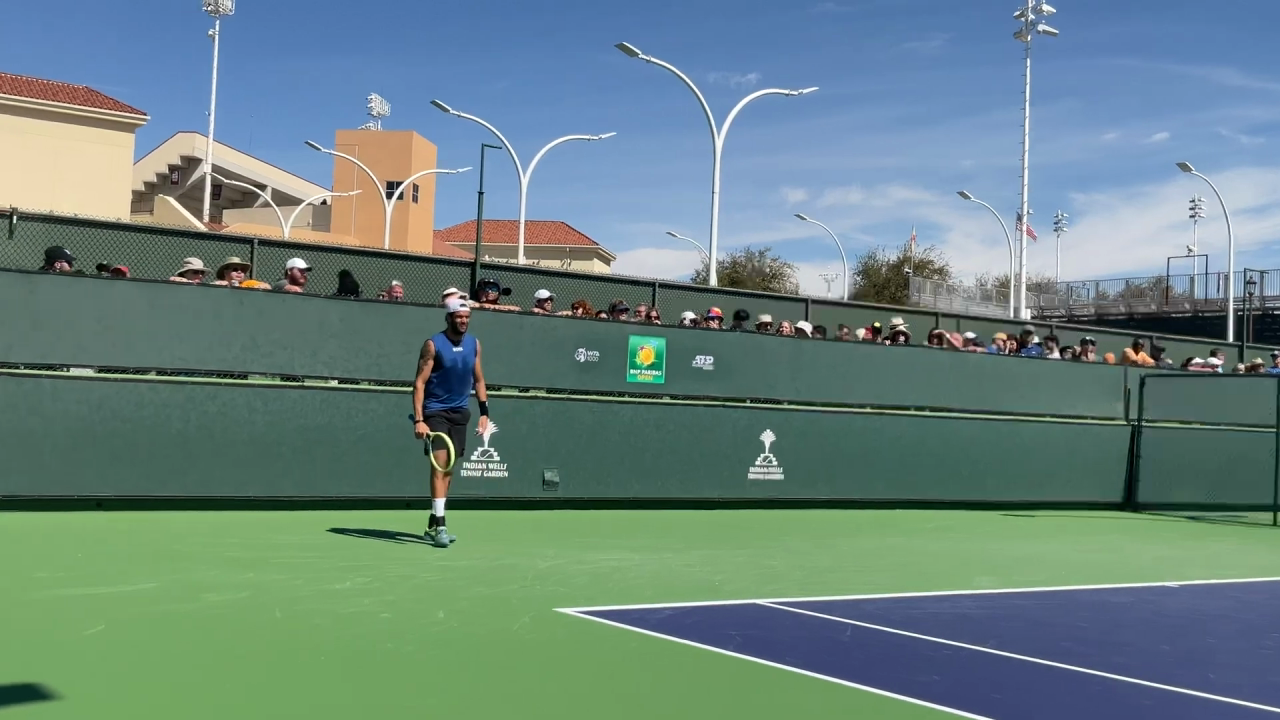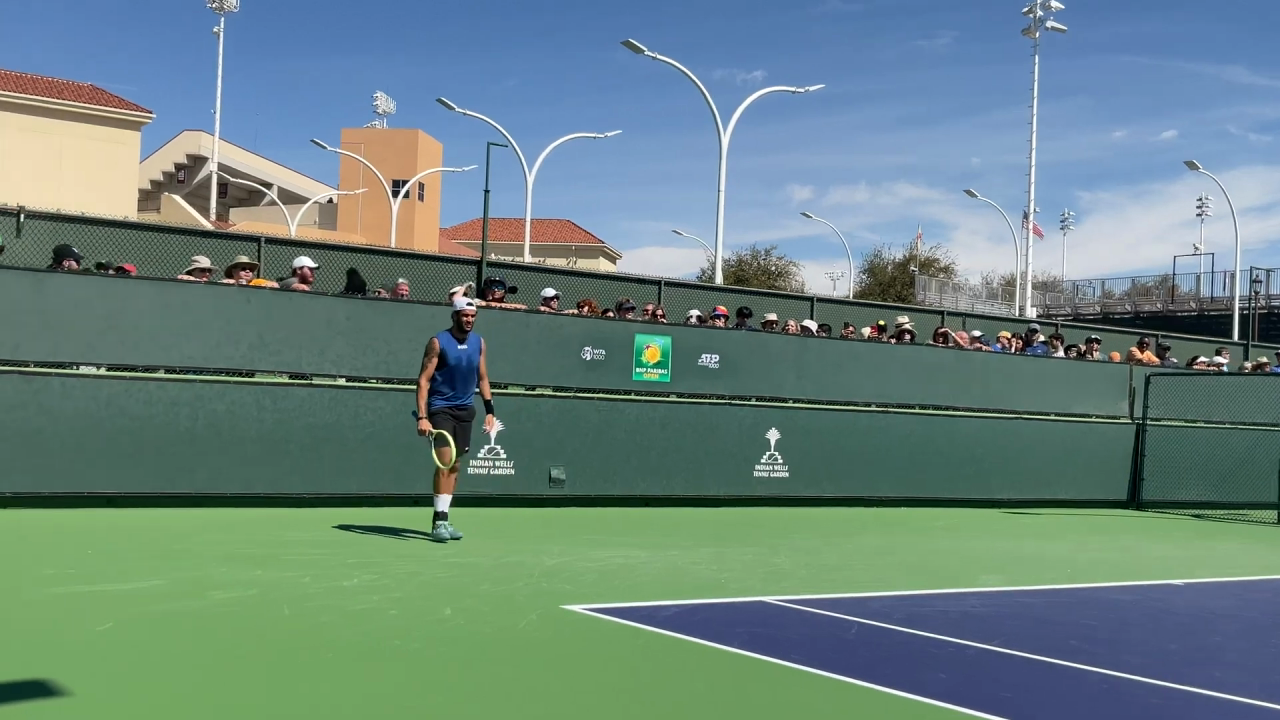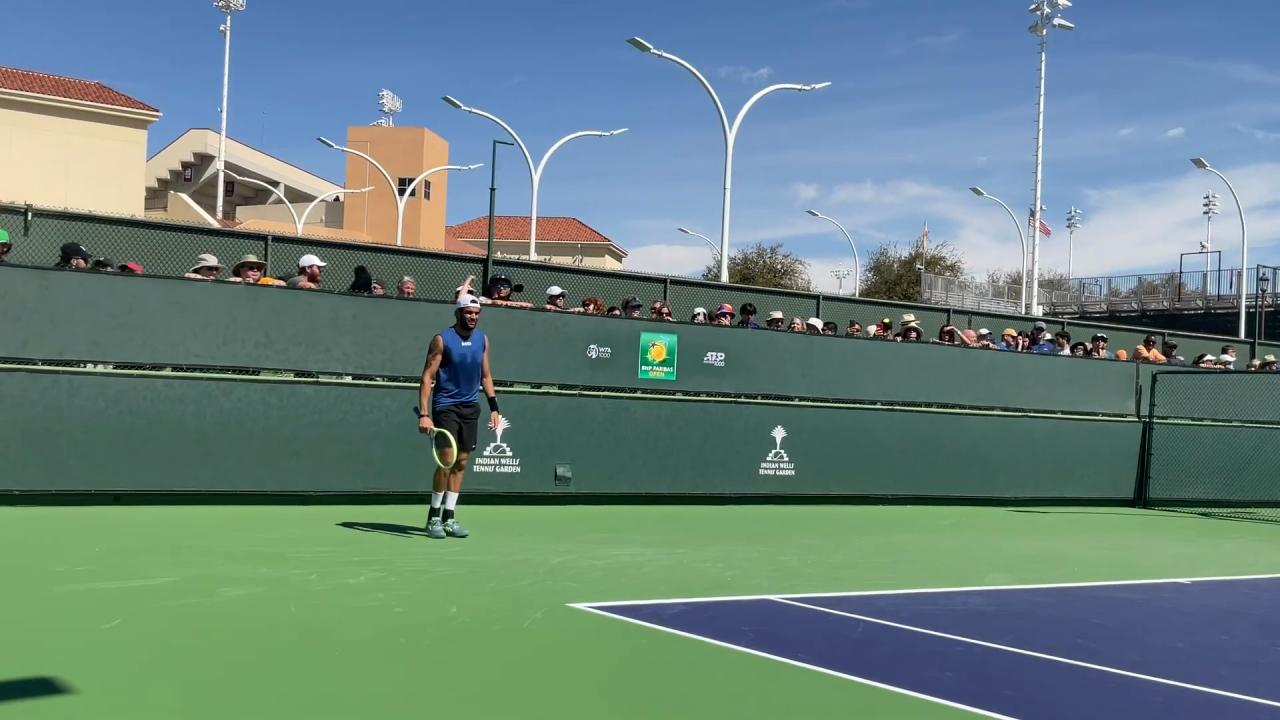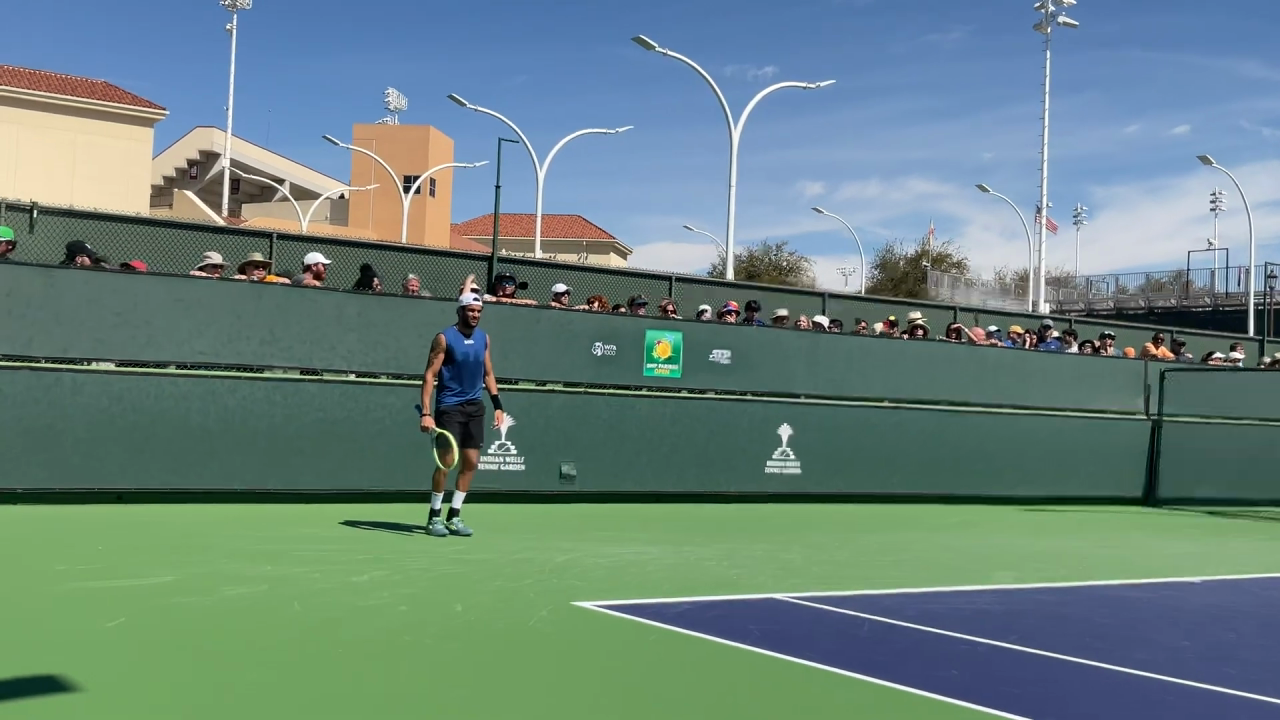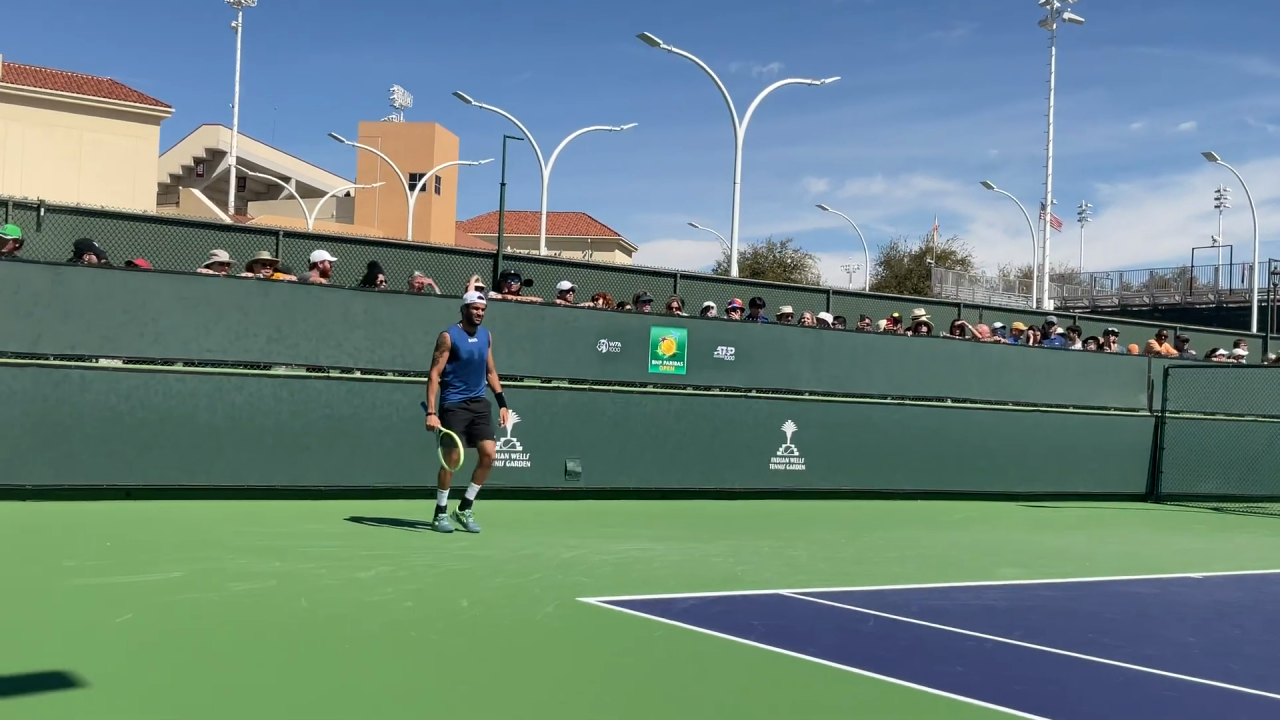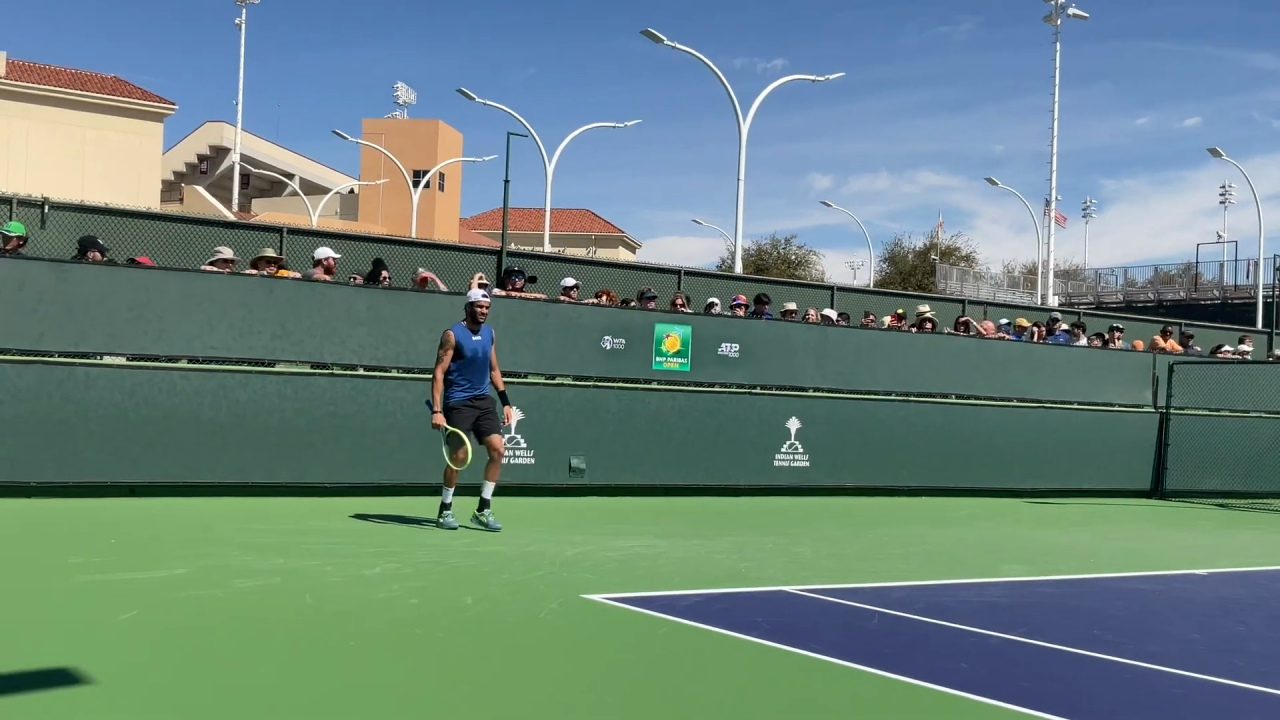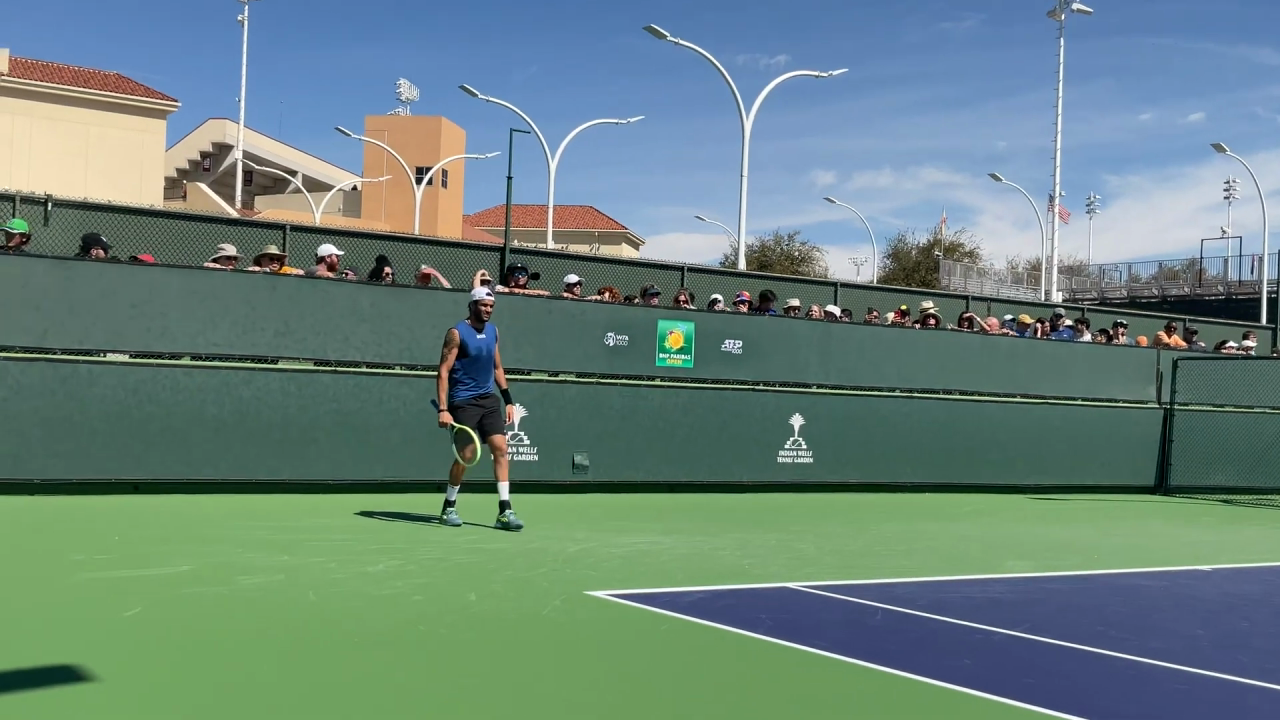
dt=0.1s
person 1, frame 1
left shoulder: (474, 344)
right shoulder: (433, 345)
left elbow: (478, 380)
right elbow: (419, 383)
left wrist: (484, 411)
right wrist: (418, 419)
left hip: (460, 414)
right hip: (436, 412)
left knee: (448, 470)
right knee: (440, 466)
left ankle: (435, 526)
right ankle: (439, 527)
person 1, frame 2
left shoulder: (478, 342)
right shoulder: (438, 342)
left elbow: (482, 378)
right elbow: (423, 380)
left wrist: (489, 409)
right wrist: (422, 416)
left hip: (465, 411)
right hip: (440, 409)
left knee: (454, 466)
right knee: (444, 463)
left ankle: (442, 521)
right ankle: (440, 521)
person 1, frame 3
left shoulder: (482, 340)
right shoulder: (442, 340)
left elbow: (486, 375)
right elbow: (427, 378)
left wrist: (494, 408)
right wrist: (424, 414)
left hip: (470, 409)
right hip: (446, 408)
left knee: (460, 464)
right knee: (446, 461)
left ankle: (447, 519)
right ankle: (434, 518)
person 1, frame 4
left shoulder: (483, 338)
right shoulder: (444, 338)
left elbow: (488, 374)
right elbow: (429, 377)
left wrist: (497, 405)
right wrist: (426, 413)
left hip: (474, 407)
right hip: (449, 408)
left knee: (471, 463)
right knee: (445, 463)
left ankle: (453, 517)
right ankle: (434, 518)
person 1, frame 5
left shoulder: (486, 335)
right shoulder: (448, 337)
right elbow: (434, 375)
left wrist: (502, 403)
right wrist: (431, 412)
left hip: (479, 404)
right hip: (454, 405)
left knee: (489, 456)
right knee: (452, 459)
left ankle: (464, 508)
right ankle: (440, 514)
person 1, frame 6
left shoulder: (489, 333)
right shoulder: (452, 335)
right elbow: (438, 373)
left wrist: (505, 401)
right wrist: (436, 410)
left hip: (484, 401)
right hip: (458, 403)
left knee: (497, 450)
right knee: (458, 457)
left ankle: (484, 509)
right ankle: (445, 511)
person 1, frame 7
left shoulder: (493, 331)
right shoulder: (457, 333)
right elbow: (443, 372)
left wrist: (508, 400)
right wrist: (442, 408)
left hip: (489, 400)
right hip: (464, 401)
left knee: (501, 450)
right knee: (465, 456)
left ankle: (505, 512)
right ankle: (448, 508)
